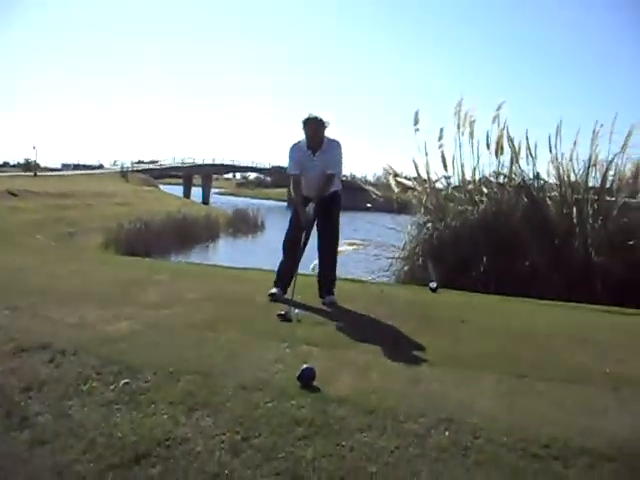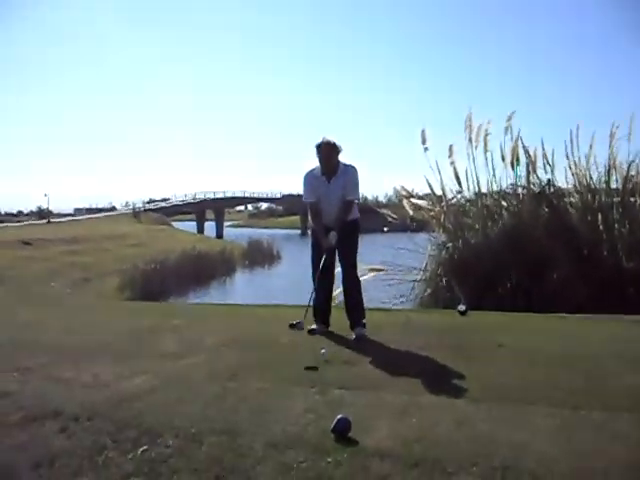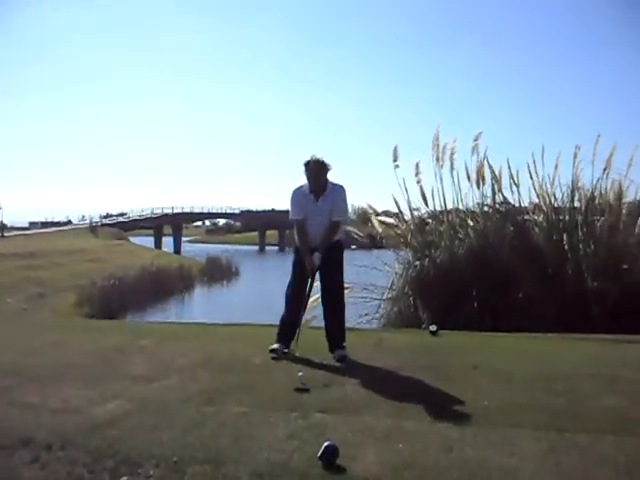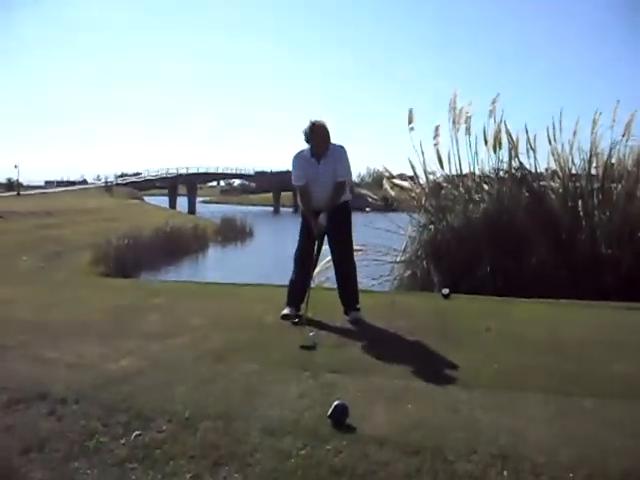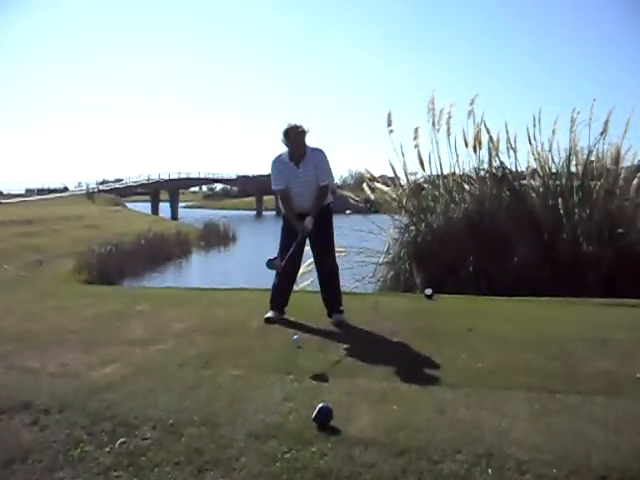
dt=0.7s
person 1, frame 1
left shoulder: (334, 147)
right shoulder: (296, 149)
left elbow: (329, 178)
right elbow: (295, 180)
left wrist: (313, 205)
right wrist: (302, 209)
left hip: (329, 198)
right hip: (303, 198)
left knee: (328, 245)
right knee: (292, 241)
left ankle: (327, 291)
right ankle: (280, 285)
person 1, frame 2
left shoulder: (350, 172)
right shoulder: (310, 177)
left elbow: (348, 205)
right elbow: (313, 209)
left wrist: (334, 233)
right wrist: (322, 237)
left hip: (347, 226)
right hip: (321, 228)
left knee: (349, 272)
right knee: (321, 275)
left ankle: (357, 323)
right ankle: (321, 321)
person 1, frame 3
left shoulder: (338, 192)
right shoulder: (297, 194)
left elbow: (335, 225)
right elbow: (299, 227)
left wrist: (319, 254)
right wrist: (307, 257)
left hip: (331, 248)
right hip: (304, 248)
left knee: (333, 297)
right knee: (294, 294)
left ankle: (337, 345)
right ankle: (283, 341)
person 1, frame 4
left shoulder: (339, 152)
right shoulder: (299, 159)
left elbow: (340, 185)
right elbow: (302, 192)
left wrist: (325, 214)
right wrist: (313, 220)
left hip: (337, 209)
right hip: (311, 210)
left knee: (344, 258)
right knee: (303, 257)
left ankle: (352, 307)
right ankle: (293, 304)
person 1, frame 5
left shoulder: (318, 156)
right shoulder: (278, 163)
left elbow: (324, 188)
right elbow: (283, 196)
left wrist: (311, 218)
right wrist: (297, 223)
left hip: (320, 212)
right hip: (292, 215)
left knee: (326, 261)
right knee: (286, 260)
left ankle: (335, 310)
right ankle: (276, 308)
